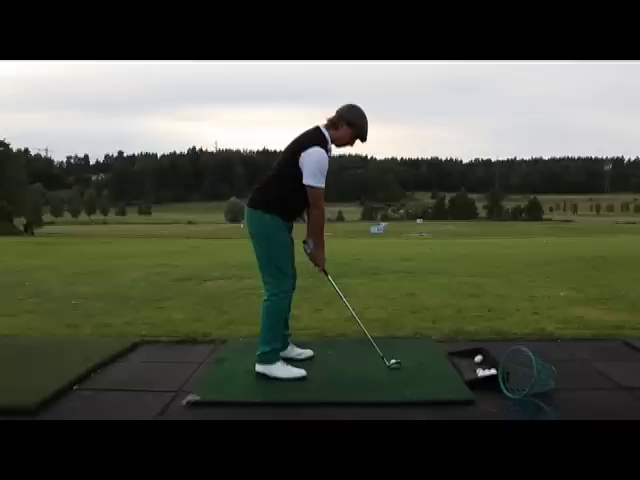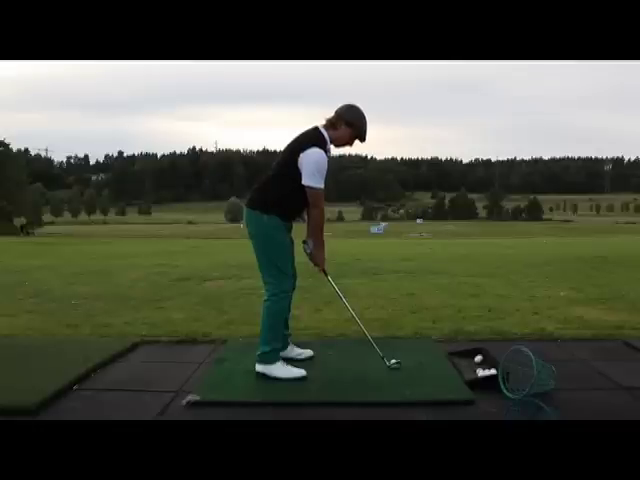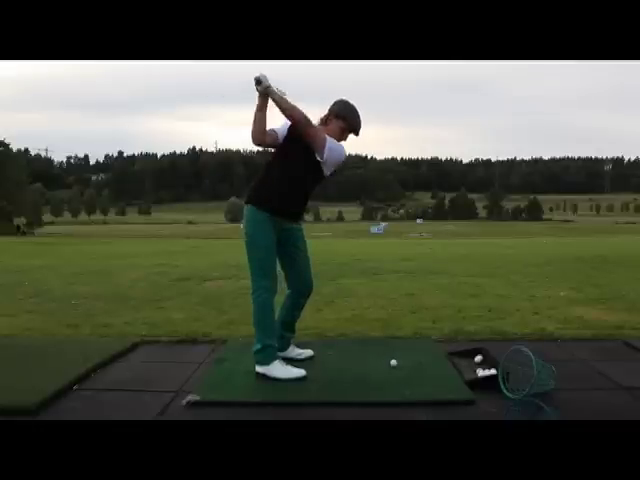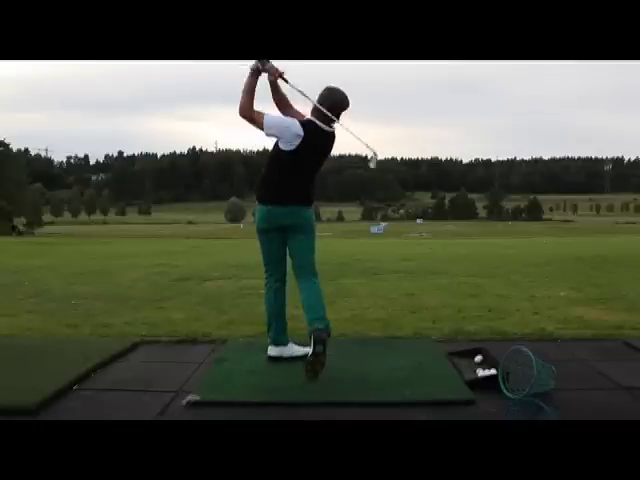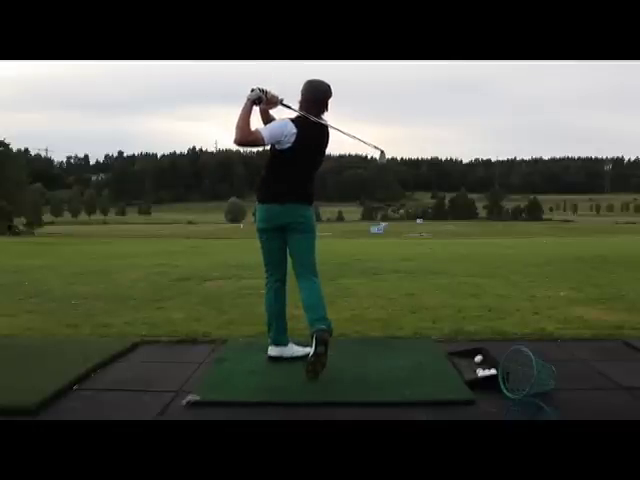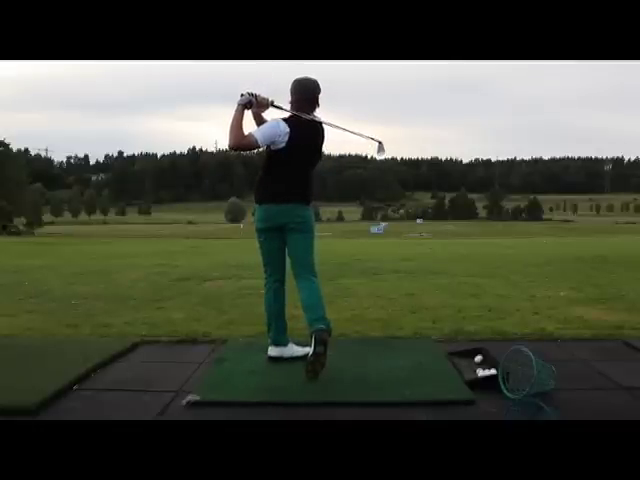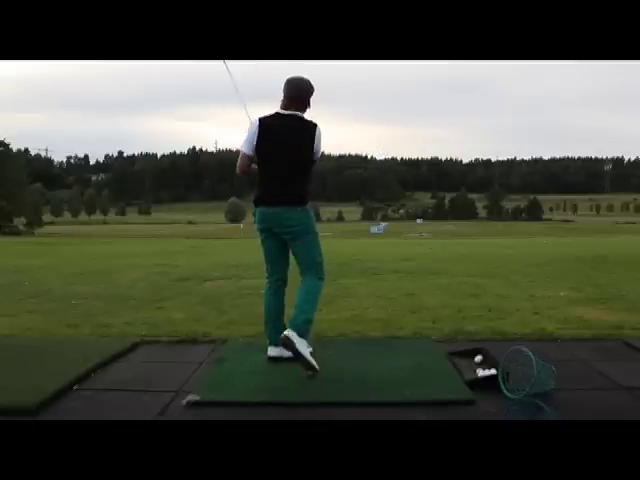
dt=0.7s
person 1, frame 1
left shoulder: (316, 141)
right shoulder: (317, 151)
left elbow: (311, 202)
right elbow: (316, 206)
left wrist: (310, 238)
right wrist: (319, 248)
left hip: (275, 217)
right hip: (266, 217)
left knee: (287, 282)
right knee: (279, 286)
left ankle: (281, 344)
right ankle: (267, 359)
person 1, frame 2
left shoulder: (316, 143)
right shoulder: (315, 151)
left elbow: (313, 202)
right elbow: (316, 206)
left wrist: (310, 239)
right wrist: (319, 248)
left hip: (275, 217)
right hip: (265, 216)
left knee: (287, 282)
right knee: (279, 286)
left ankle: (281, 344)
right ankle: (267, 358)
person 1, frame 3
left shoulder: (335, 152)
right shoulder: (292, 129)
left elbow: (304, 124)
right elbow: (259, 139)
left wrist: (272, 93)
right wrist: (263, 98)
left hip: (289, 222)
right hip: (260, 214)
left knee: (303, 285)
right knee: (265, 285)
left ankle: (282, 344)
right ankle: (266, 358)
person 1, frame 4
left shoulder: (295, 129)
right shoulder: (328, 136)
left elbow: (245, 111)
right elbow: (288, 110)
left wrist: (255, 74)
right wrist: (274, 83)
left hip: (269, 209)
right hip: (300, 211)
left knee: (275, 278)
right knee: (306, 275)
left ankle: (278, 342)
right ankle: (318, 329)
person 1, frame 5
left shoulder: (290, 127)
right shoulder: (322, 132)
left elbow: (242, 138)
left wrist: (250, 103)
right wrist: (266, 111)
left hip: (270, 210)
right hip: (300, 211)
left knee: (275, 278)
right knee: (307, 275)
left ankle: (278, 342)
right ankle: (320, 328)
person 1, frame 6
left shoulder: (282, 127)
right shoulder: (317, 130)
left elbow: (236, 143)
left wrist: (241, 108)
right wrist: (258, 115)
left hip: (268, 210)
right hip: (299, 210)
left knee: (274, 278)
right knee: (306, 275)
left ankle: (278, 343)
right ankle: (319, 329)
person 1, frame 7
left shoulder: (261, 126)
right shoulder: (312, 130)
left elbow: (242, 168)
left hip: (265, 211)
right hip: (295, 211)
left knee: (275, 278)
right knee: (313, 273)
left ankle: (276, 342)
right ankle: (296, 332)
